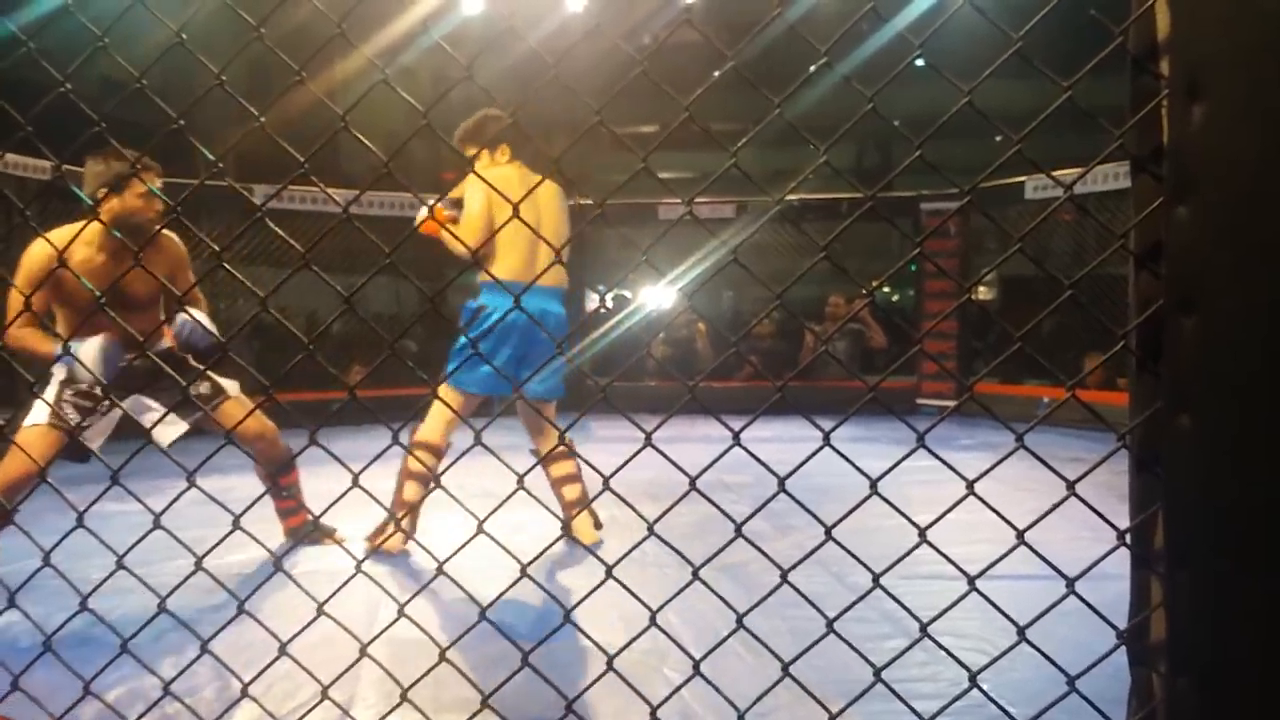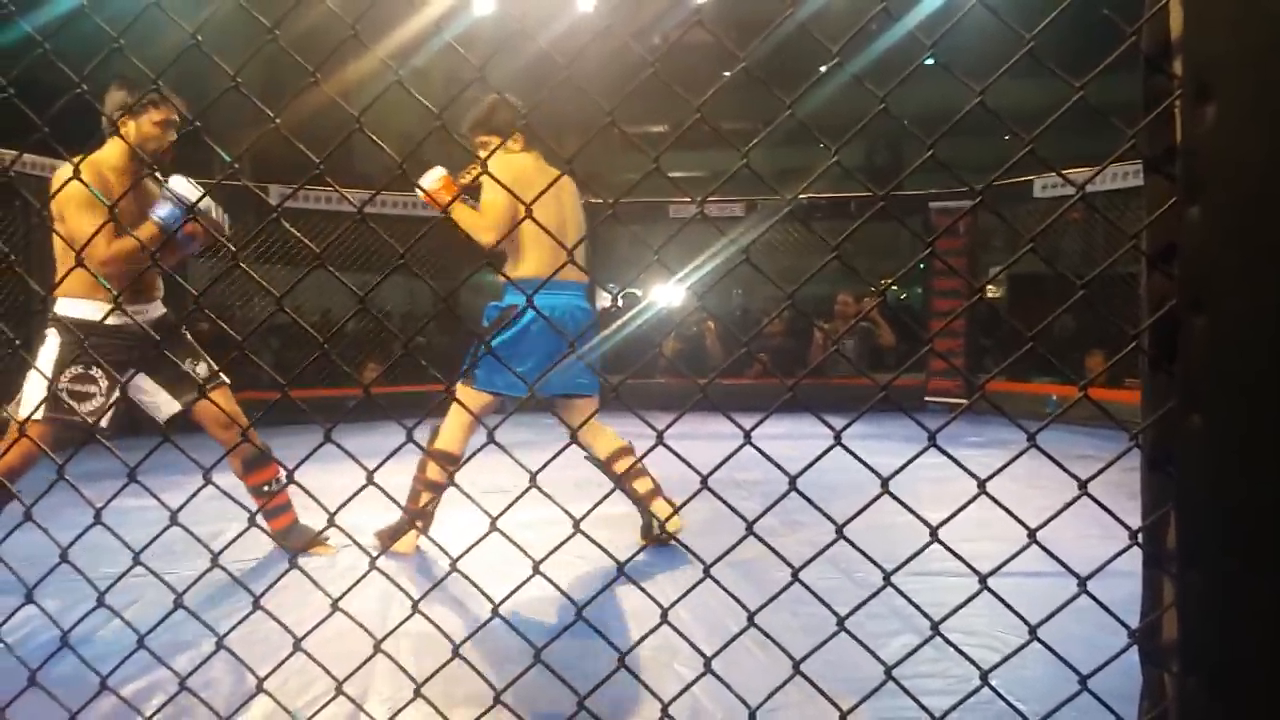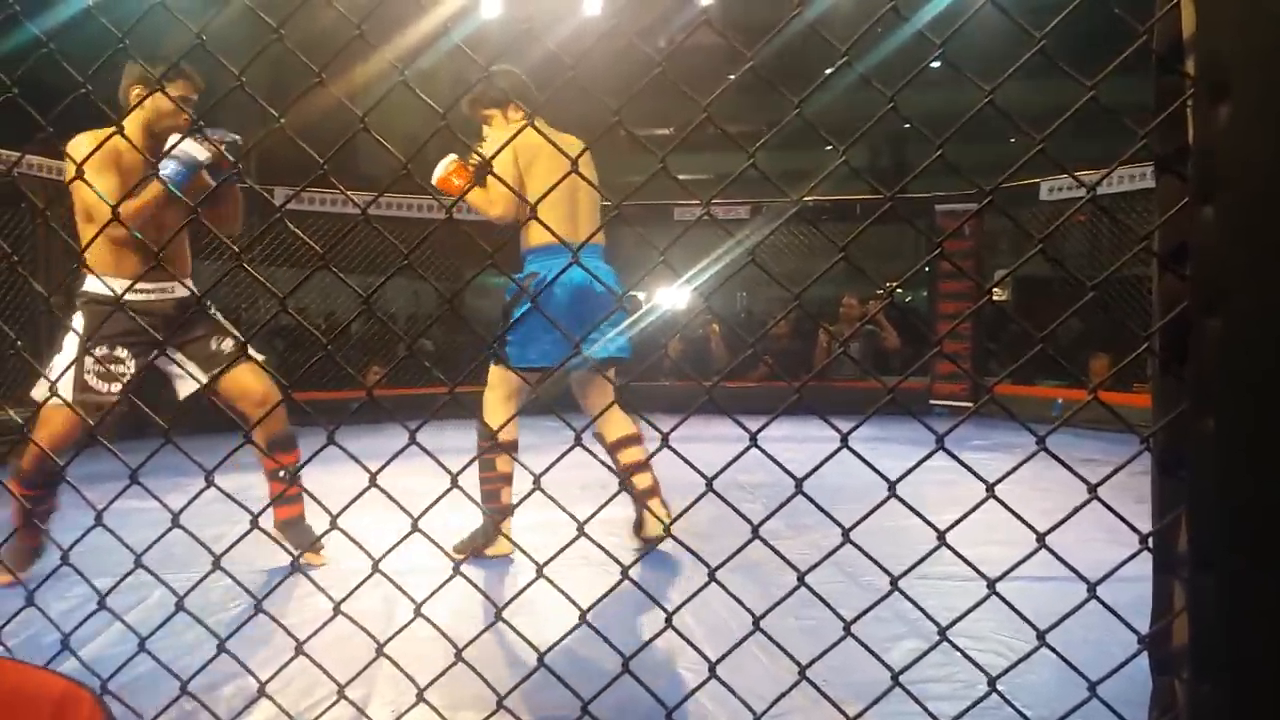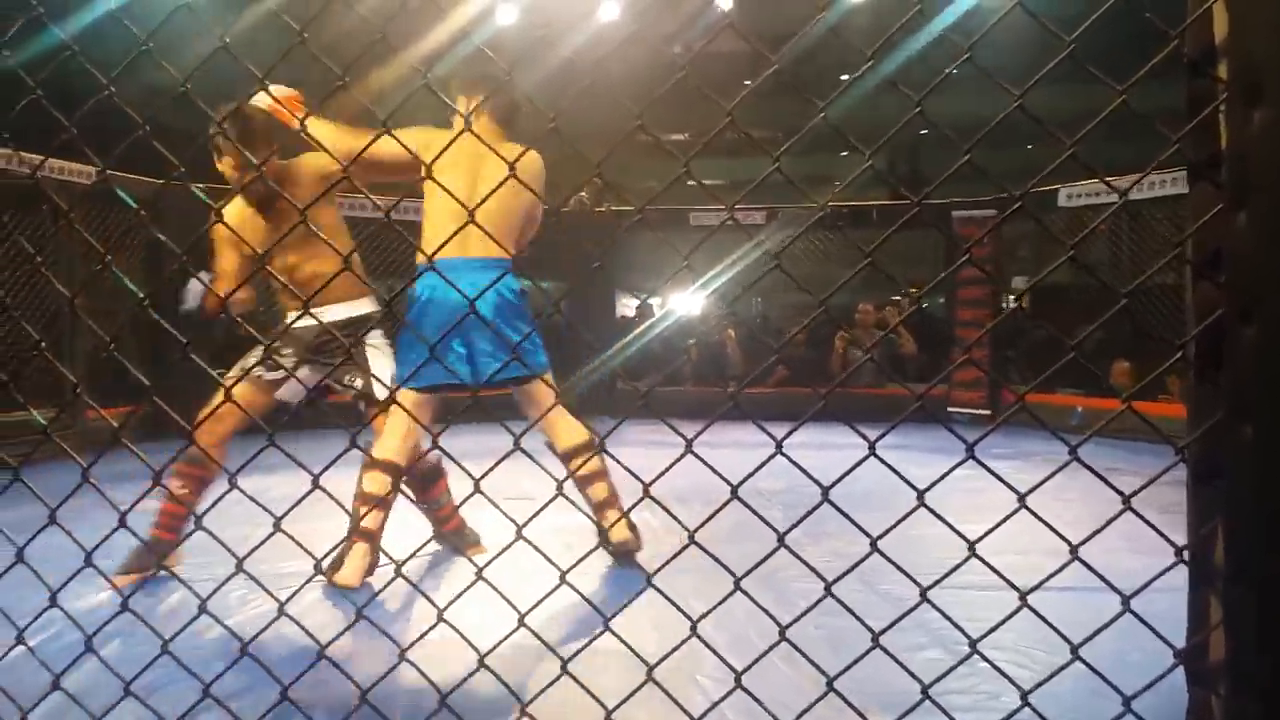
dt=0.4s
person 1, frame 1
left shoulder: (484, 180)
right shoulder: (552, 191)
left elbow: (471, 245)
left wrist: (438, 224)
left hip: (504, 306)
right hip: (553, 310)
left knee: (441, 417)
right knee: (542, 424)
left ankle: (398, 525)
right ankle: (581, 518)
person 1, frame 2
left shoulder: (504, 168)
right shoulder: (564, 182)
left elbow: (490, 235)
left wrist: (450, 201)
left hip: (529, 306)
right hip: (577, 305)
left knee: (461, 413)
right knee: (584, 425)
left ankle: (411, 525)
right ankle: (660, 510)
person 1, frame 3
left shoulder: (510, 141)
right shoulder: (575, 148)
left elbow: (500, 209)
left wrist: (461, 184)
left hip: (548, 278)
right hip: (596, 275)
left knee: (499, 400)
right knee: (599, 402)
left ankle: (495, 525)
right ankle: (653, 511)
person 1, frame 4
left shoulder: (440, 140)
right shoulder: (530, 162)
left elbow: (350, 147)
left wrist: (297, 115)
left hip: (436, 290)
right hip: (498, 288)
left knee: (403, 421)
right knee: (549, 411)
left ankle: (359, 553)
right ankle: (616, 525)
person 2, frame 1
left shoulder: (167, 247)
right shoulder: (50, 250)
left elbow: (194, 305)
left wrist: (195, 328)
right wrist: (73, 354)
left hip: (159, 361)
right hip: (86, 372)
left knee: (263, 435)
left ankle: (297, 521)
person 2, frame 2
left shoulder: (152, 185)
right shoulder: (78, 179)
right elbow: (107, 262)
left wrist: (195, 235)
right wrist: (169, 215)
left hip: (151, 325)
right hip: (85, 331)
left knee: (233, 423)
left ankle: (285, 526)
person 2, frame 3
left shoulder: (178, 156)
right shoulder: (91, 149)
left elbow: (228, 226)
right elbow: (115, 229)
left wrist: (222, 169)
right wrist: (173, 175)
left hip: (179, 307)
right hip: (112, 309)
left knee: (266, 401)
right knee: (53, 436)
left ankle: (291, 523)
person 2, frame 4
left shoulder: (312, 173)
right shoulder: (230, 221)
right elbow: (238, 302)
right wrist: (210, 298)
left hip: (354, 325)
right hip: (299, 331)
right knee: (214, 423)
left ankle: (450, 526)
right ankle: (159, 543)
